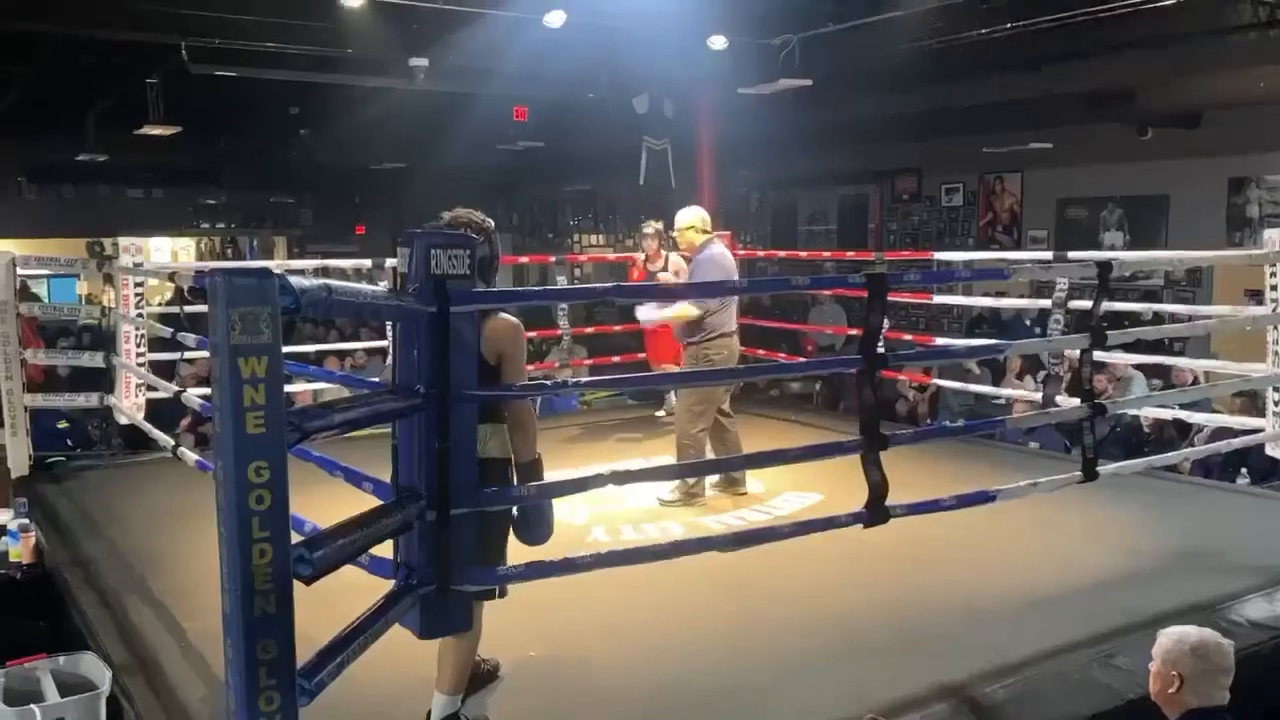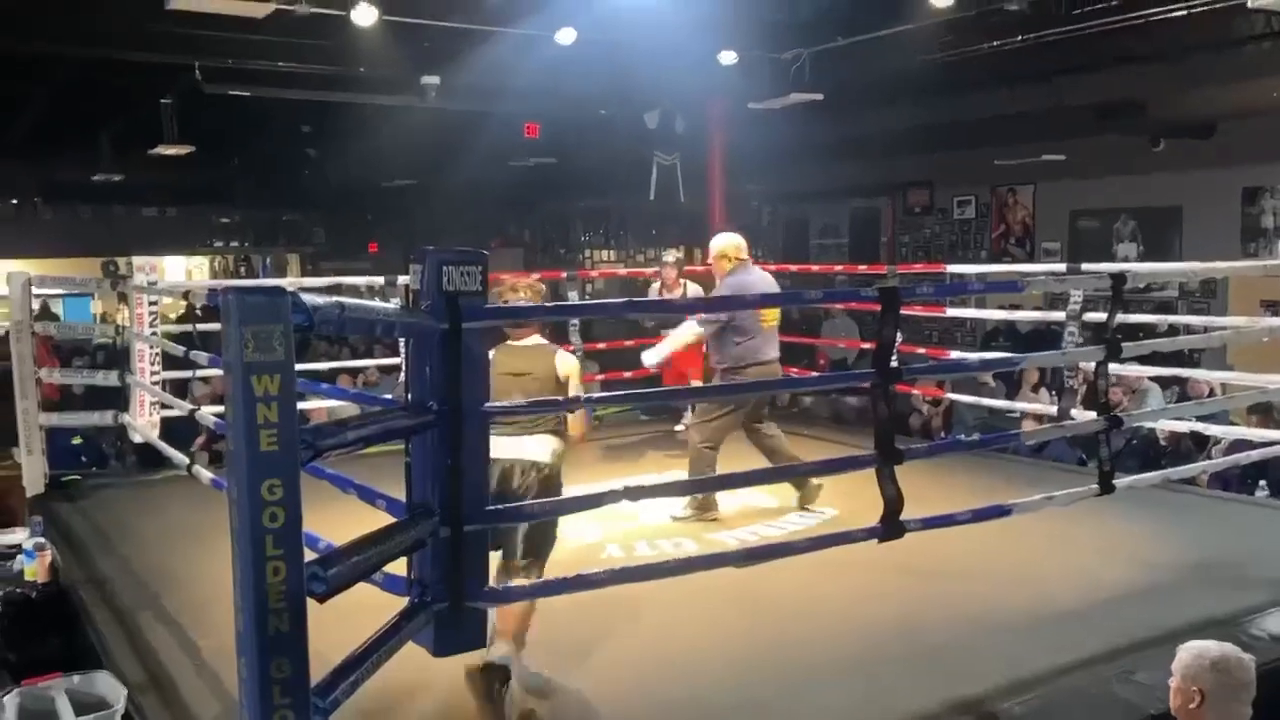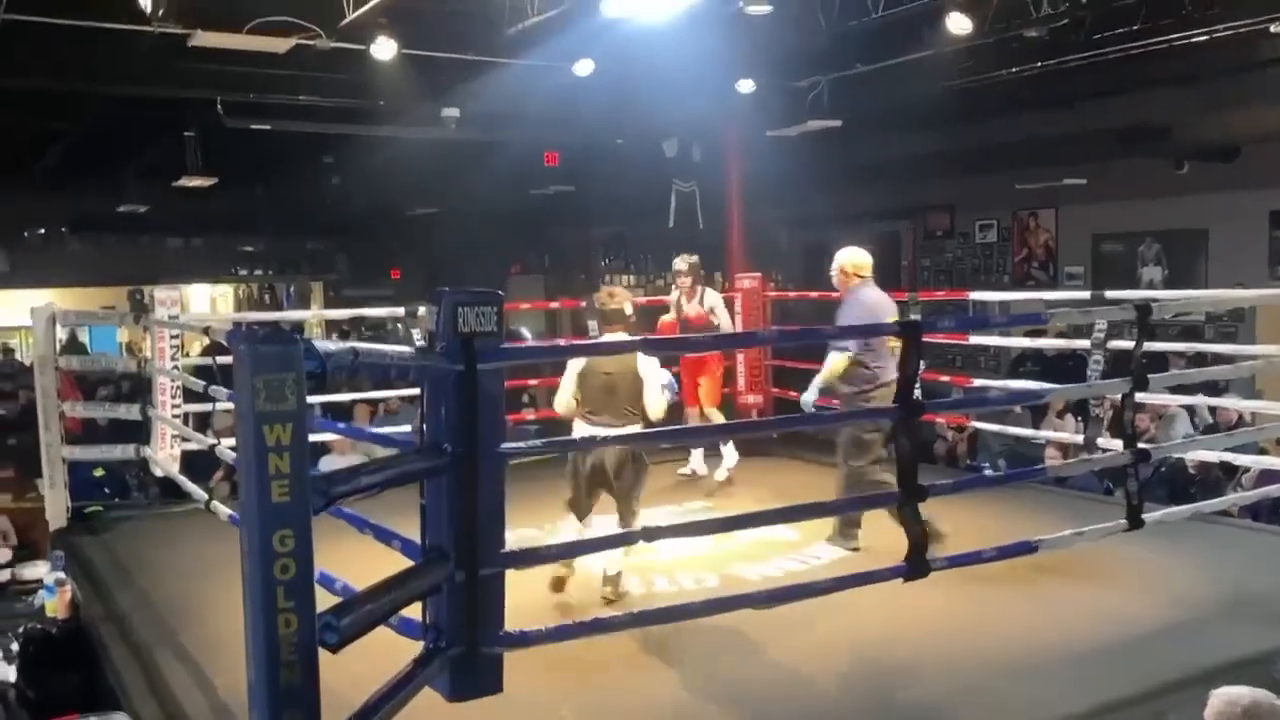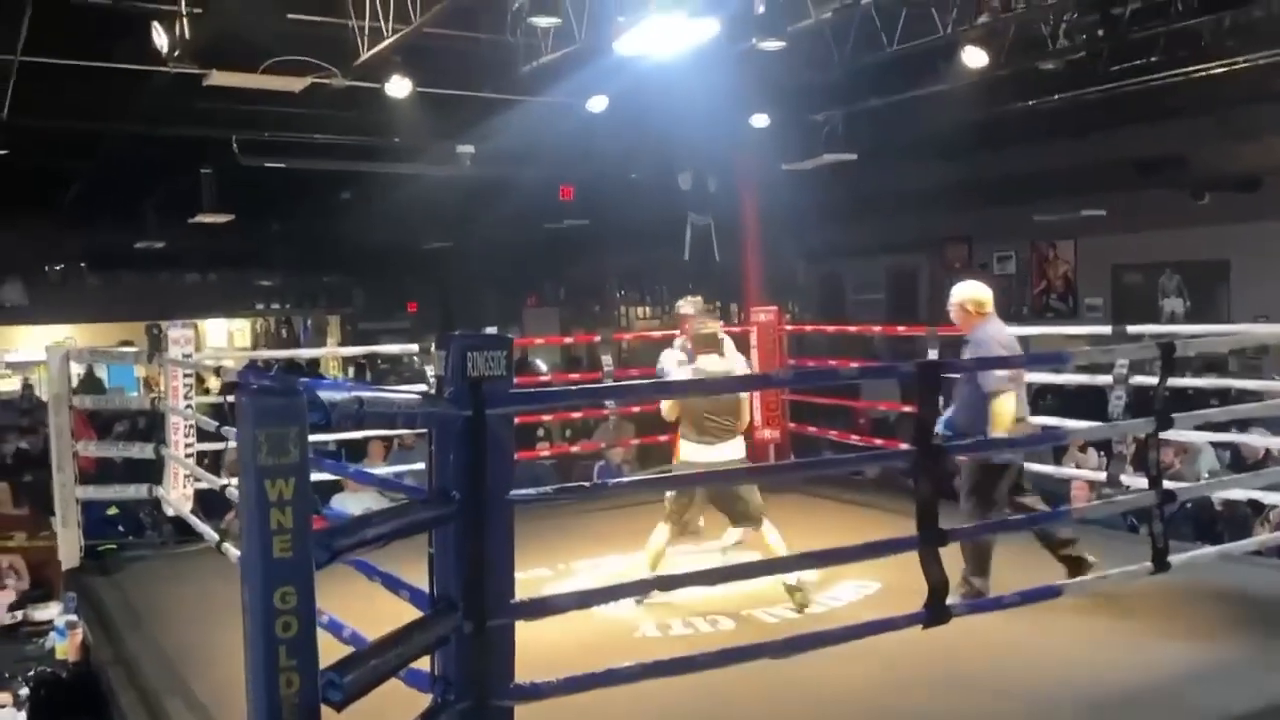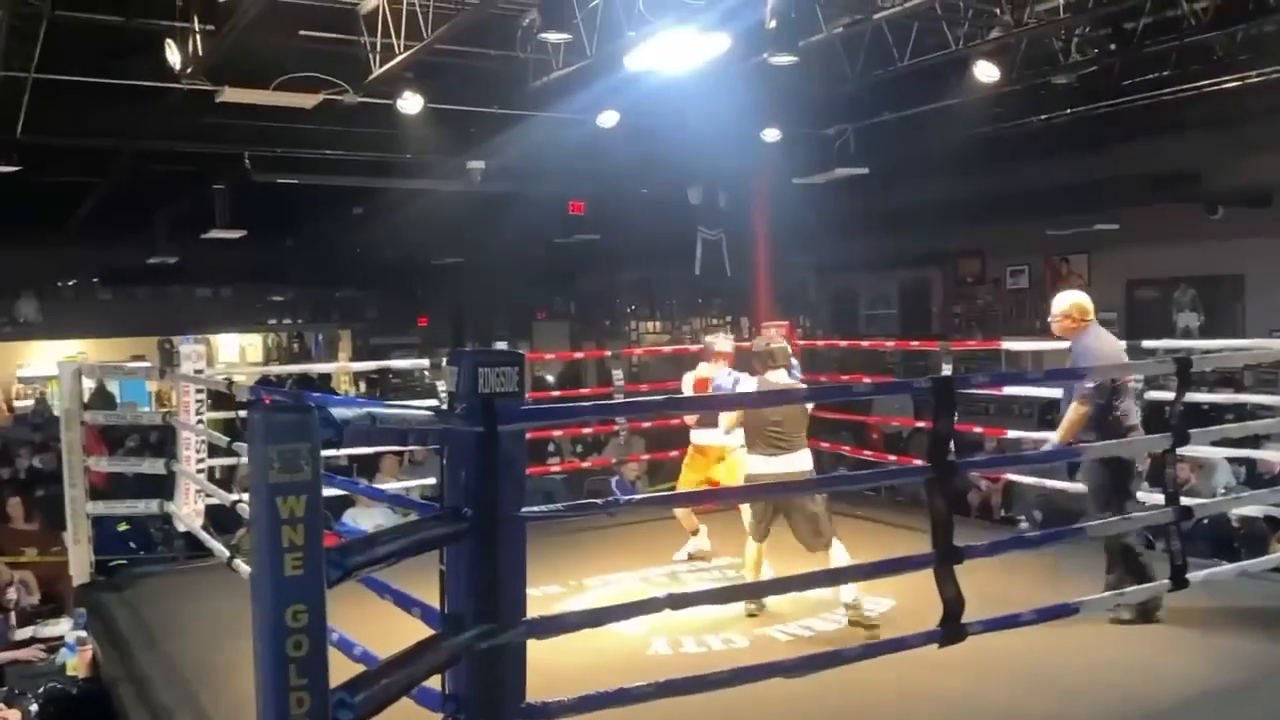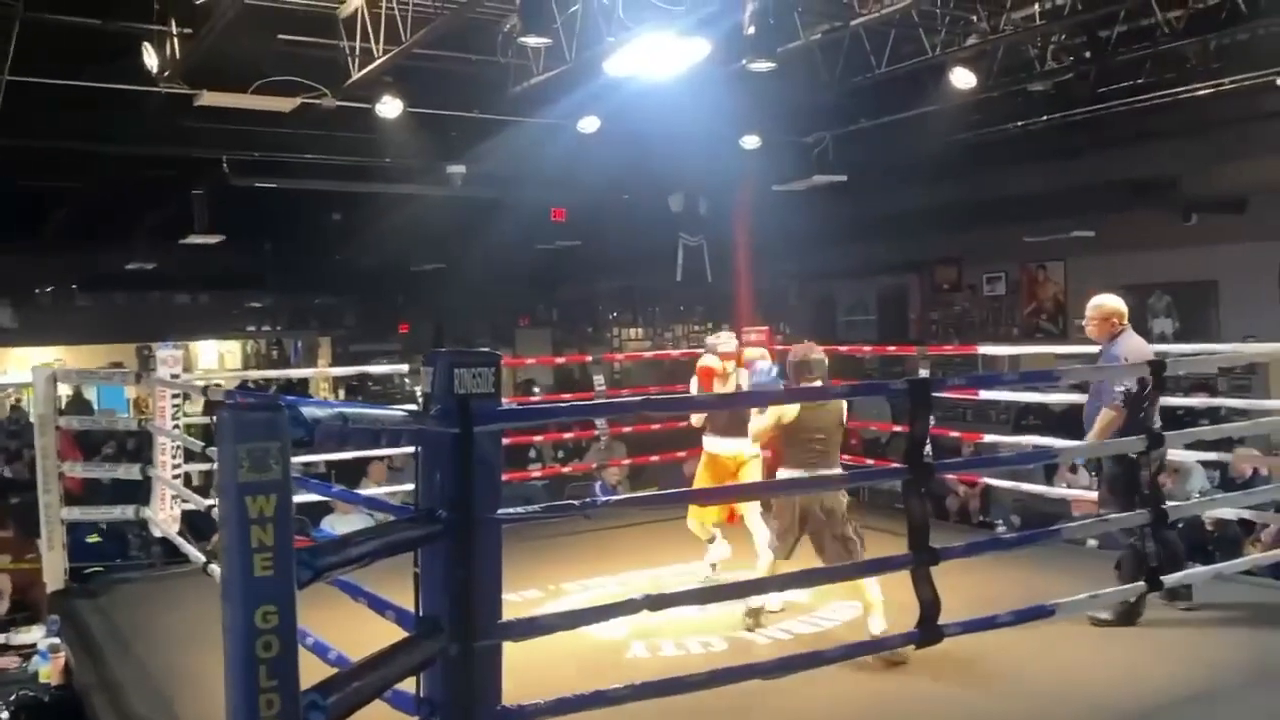
dt=0.5s
person 1, frame 1
right shoulder: (503, 328)
right elbow: (518, 416)
right wrist: (531, 479)
right hip: (482, 464)
right knee: (466, 590)
left ankle: (465, 669)
person 1, frame 2
left shoulder: (485, 360)
right shoulder: (563, 362)
right elbow: (577, 430)
left hip: (487, 462)
right hip: (535, 467)
left knee: (511, 561)
right knee: (526, 575)
left ankle: (500, 654)
right ankle: (497, 666)
person 1, frame 3
left shoulder: (582, 356)
right shoulder: (644, 359)
left elbow: (561, 407)
right elbow: (656, 413)
right wrist: (666, 394)
right hip: (625, 446)
left knee: (578, 510)
right knee: (626, 515)
left ankle: (564, 564)
right ankle: (611, 578)
person 1, frame 4
left shoulder: (683, 376)
right shoulder: (737, 376)
left elbow: (668, 413)
right elbow: (742, 423)
left hip: (693, 463)
right hip: (731, 463)
left knee: (669, 522)
right knee: (759, 523)
right ankle: (794, 585)
person 1, frame 5
left shoulder: (748, 387)
right shoulder: (804, 392)
left hip: (759, 473)
right hip: (797, 473)
left knee: (756, 536)
right knee: (828, 540)
left ankle: (752, 597)
right ankle: (851, 605)
person 1, frame 6
left shoulder: (787, 402)
right shoulder: (840, 404)
left elbow: (755, 434)
left hip: (790, 491)
right hip: (828, 491)
left knee: (777, 551)
right knee: (858, 564)
left ankle: (754, 609)
right ankle: (880, 636)
person 2, frame 1
left shoulder: (709, 259)
right shoulder: (715, 253)
left elbow: (694, 306)
left wrist: (657, 315)
left hip: (710, 348)
right hip: (721, 344)
left knee: (692, 417)
right knee: (720, 412)
left ankle: (691, 487)
right ankle: (733, 477)
person 2, frame 2
left shoulder: (733, 286)
right shoulder: (767, 280)
left elbow: (698, 326)
left wrist: (660, 352)
left hip: (740, 373)
right hip: (769, 367)
left knee: (703, 433)
right knee: (760, 427)
left ankle: (702, 504)
right ankle: (805, 484)
person 2, frame 3
left shoulder: (857, 303)
right shoulder: (881, 299)
left elbow: (842, 352)
left wrist: (816, 387)
left hip: (869, 396)
right hip: (884, 391)
left knee: (872, 468)
right knee: (852, 462)
right ankle: (845, 532)
person 2, frame 4
left shoulder: (987, 339)
right shoulder: (989, 334)
left elbow: (1002, 393)
left wrist: (998, 438)
right wrist: (952, 413)
left hip: (998, 437)
right hip: (1011, 433)
left knee: (977, 508)
right knee: (1018, 499)
left ankle: (974, 589)
right ankle: (1073, 556)
person 2, frame 5
left shoulder: (1089, 349)
right shoulder: (1100, 340)
left elbow: (1083, 404)
left wrist: (1056, 443)
left hip: (1110, 445)
right hip: (1116, 441)
left knee: (1115, 521)
right knee: (1113, 519)
left ankle: (1143, 601)
right ankle: (1119, 590)
person 2, frame 6
left shoulder: (1118, 353)
right shoulder: (1134, 346)
left elbow: (1115, 408)
left wrist: (1088, 445)
left hip: (1125, 450)
left ankle: (1127, 605)
right ankle: (1177, 588)
person 3, frame 1
left shoulder: (674, 261)
right shoulder: (641, 261)
left wrist: (675, 283)
right wrist: (636, 274)
left knee: (667, 364)
right knee: (655, 363)
right ankle: (670, 401)
person 3, frame 2
left shoulder: (693, 289)
right shoulder: (655, 289)
right elbow: (649, 321)
left hip: (690, 342)
left knee: (695, 382)
right knee: (671, 384)
right ankle: (687, 415)
person 3, frame 3
left shoulder: (711, 297)
right shoulder: (676, 297)
left elbow: (728, 327)
left wrist: (708, 318)
right wrist: (667, 326)
left hip: (709, 358)
right hip: (687, 359)
left knee: (709, 408)
right knee: (691, 409)
left ankle: (728, 453)
right ankle: (697, 461)
person 3, frame 4
left shoulder: (720, 340)
right shoulder: (678, 343)
left elbow: (742, 370)
right elbow: (671, 372)
right wrist: (670, 370)
right ankle: (692, 516)
person 3, frame 5
left shoulder: (734, 379)
right shoulder: (691, 378)
left elbow: (740, 417)
right elbow: (689, 419)
right wrist: (700, 392)
left hip: (731, 448)
right hip: (700, 448)
right knee: (680, 507)
right ankle: (698, 541)
person 3, frame 6
left shoulder: (747, 378)
right shoulder: (699, 382)
right elbow: (696, 421)
right wrist: (703, 390)
left hip: (746, 453)
right hip: (714, 454)
left knee: (752, 514)
right knee: (695, 519)
right ankle: (717, 544)
